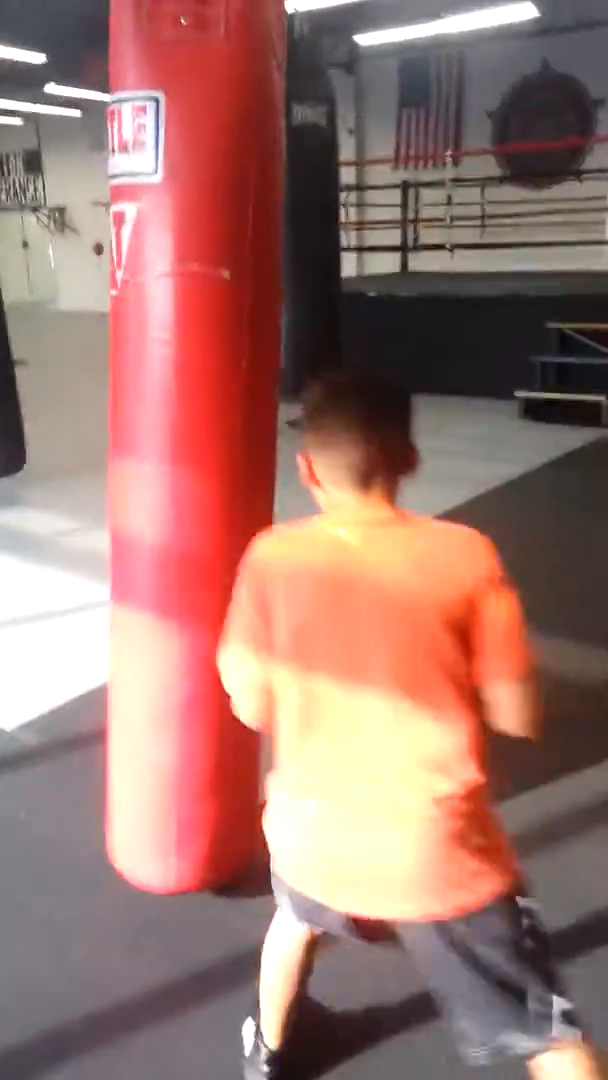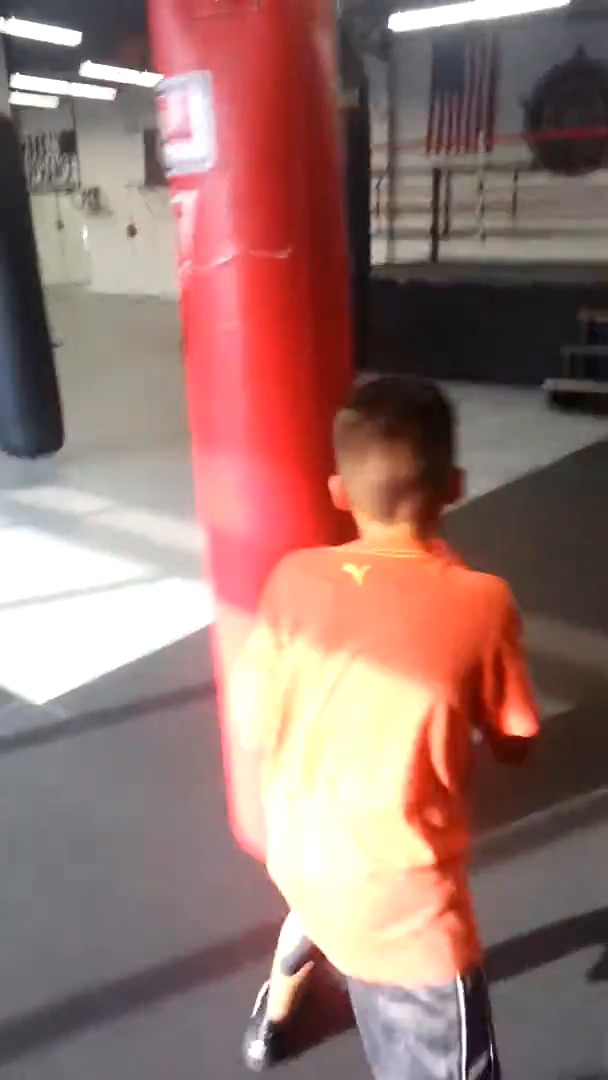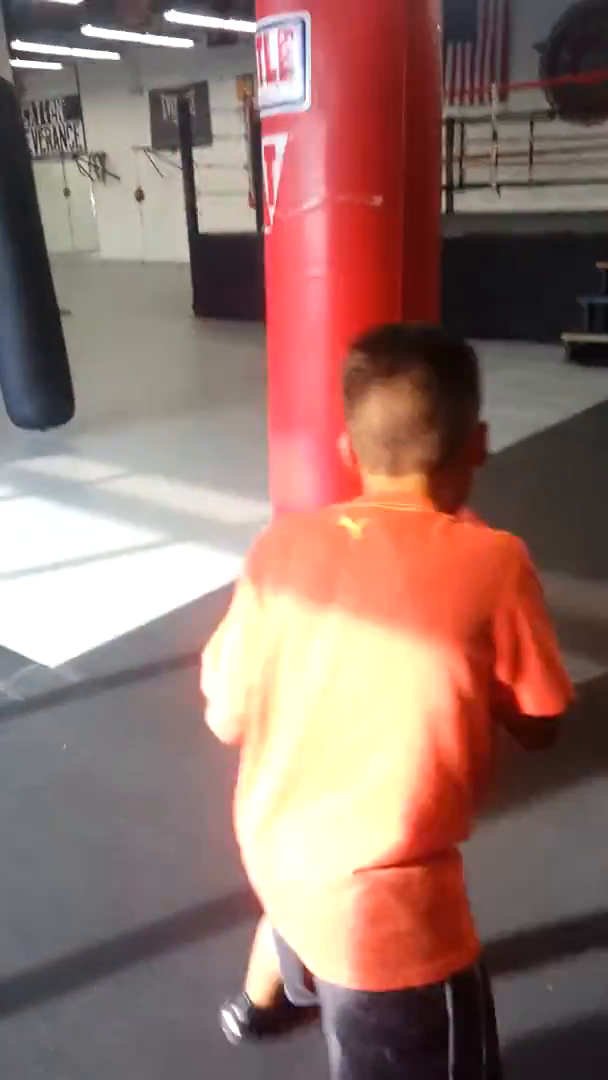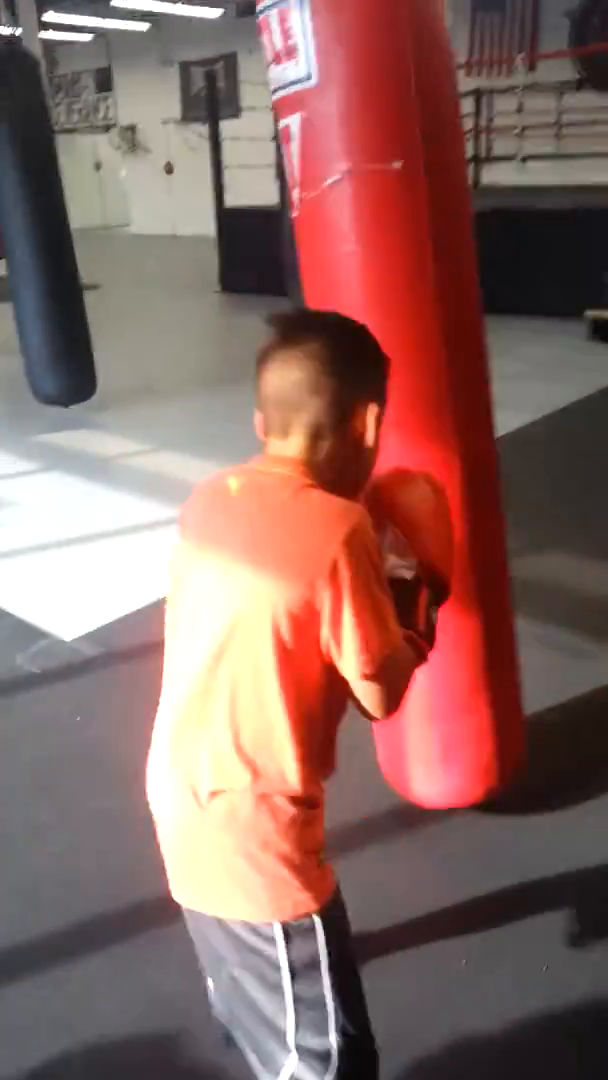
dt=0.3s
person 1, frame 1
left shoulder: (272, 559)
right shoulder: (467, 556)
left elbow: (253, 709)
right elbow: (518, 717)
left hip: (318, 832)
right hip: (443, 846)
left knee: (299, 912)
person 1, frame 2
left shoulder: (296, 582)
right shoulder: (484, 607)
left elbow: (256, 735)
right elbow: (515, 746)
left hip: (300, 855)
right hip: (404, 902)
left knee: (311, 916)
left ankle: (269, 1022)
person 1, frame 3
left shoulder: (284, 546)
right shoulder: (496, 565)
left elbow: (229, 719)
right elbow: (540, 725)
left hip: (276, 848)
right hip: (389, 901)
left knee: (293, 918)
left ankle: (256, 1003)
person 1, frame 4
left shoulder: (210, 500)
right shoulder: (336, 529)
right elbow: (380, 695)
right wrist: (415, 618)
left hip: (184, 792)
right hip: (246, 830)
left ankle: (236, 971)
